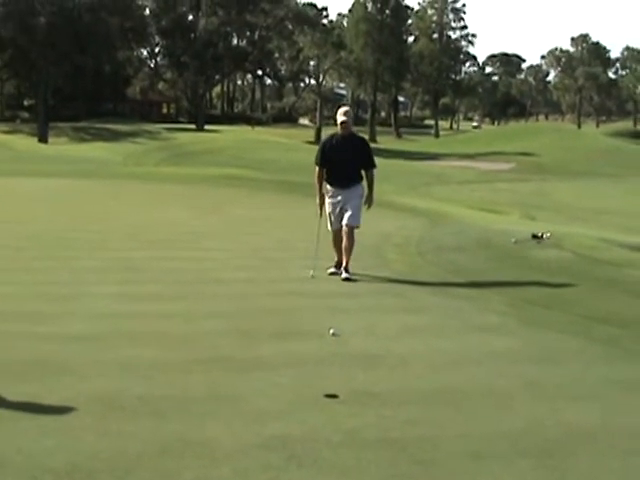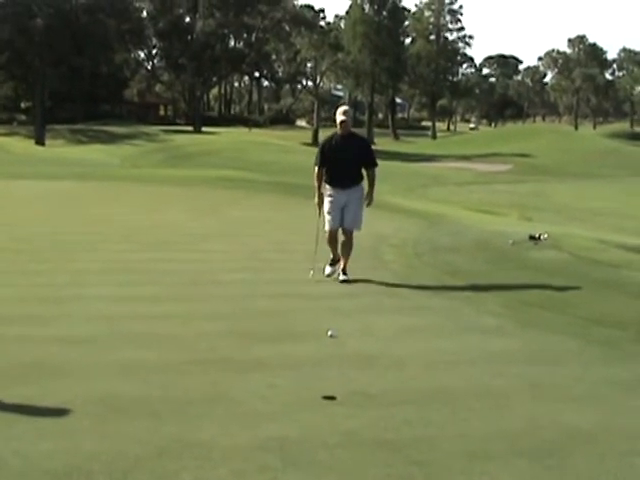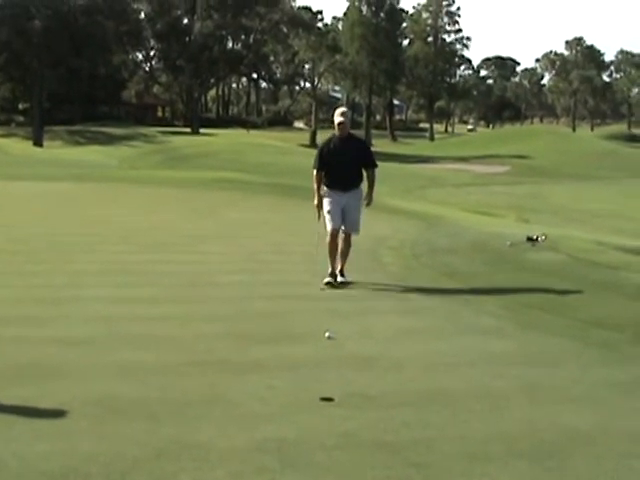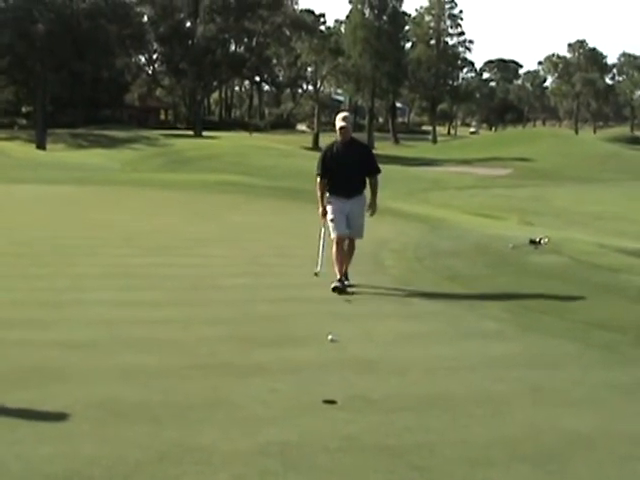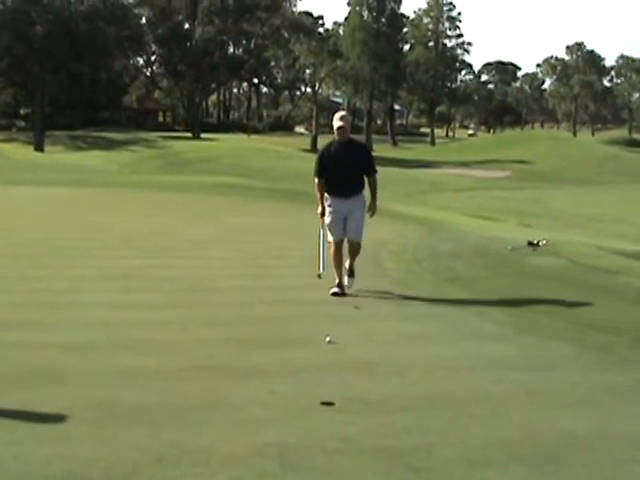
dt=0.2s
person 1, frame 1
left shoulder: (361, 143)
right shoulder: (327, 142)
left elbow: (369, 170)
right elbow: (320, 169)
left wrist: (370, 193)
right wrist: (319, 193)
left hip: (354, 191)
right hip: (333, 191)
left knee: (348, 229)
right knee: (336, 231)
left ankle: (346, 268)
right ankle: (338, 261)
person 1, frame 2
left shoulder: (362, 143)
right shoulder: (327, 143)
left elbow: (370, 168)
right elbow: (319, 169)
left wrist: (371, 191)
right wrist: (318, 193)
left hip: (354, 191)
right hip: (332, 191)
left knee: (348, 232)
right knee: (331, 231)
left ankle: (343, 269)
right ankle: (334, 257)
person 1, frame 3
left shoulder: (360, 144)
right shoulder: (326, 145)
left elbow: (370, 169)
right elbow: (318, 171)
left wrist: (370, 191)
right wrist: (317, 195)
left hip: (353, 194)
right hip: (331, 194)
left knee: (346, 234)
right knee: (333, 231)
left ankle: (341, 270)
right ankle: (331, 272)
person 1, frame 4
left shoulder: (363, 149)
right shoulder: (328, 151)
left elbow: (373, 176)
right elbow: (321, 179)
left wrist: (373, 199)
right wrist: (321, 203)
left hip: (357, 200)
right hip: (335, 200)
left knee: (351, 239)
right knee: (339, 239)
left ankle: (345, 272)
right ankle: (339, 279)
person 1, frame 5
left shoulder: (361, 149)
right shoulder: (326, 151)
left elbow: (371, 176)
right elbow: (319, 179)
left wrist: (374, 199)
right wrist: (320, 204)
left hip: (356, 201)
right hip: (333, 201)
left knee: (355, 242)
right knee: (336, 242)
left ankle: (350, 265)
right ankle: (339, 283)
